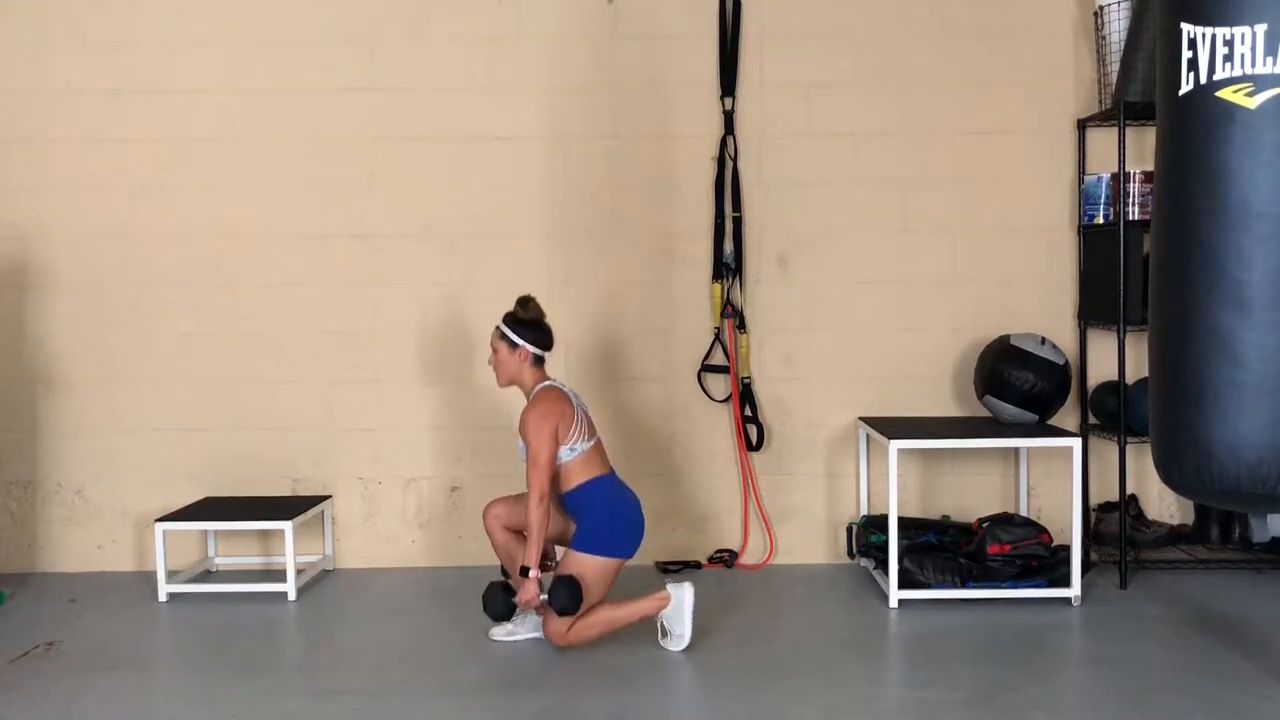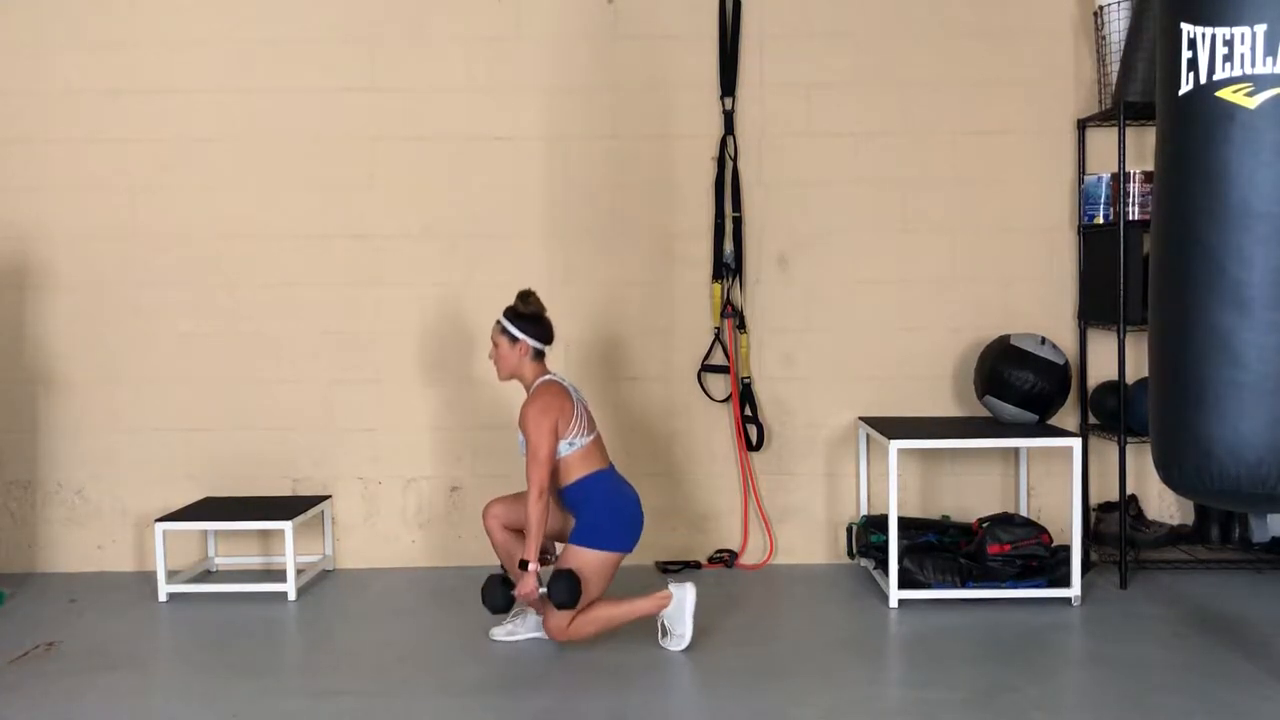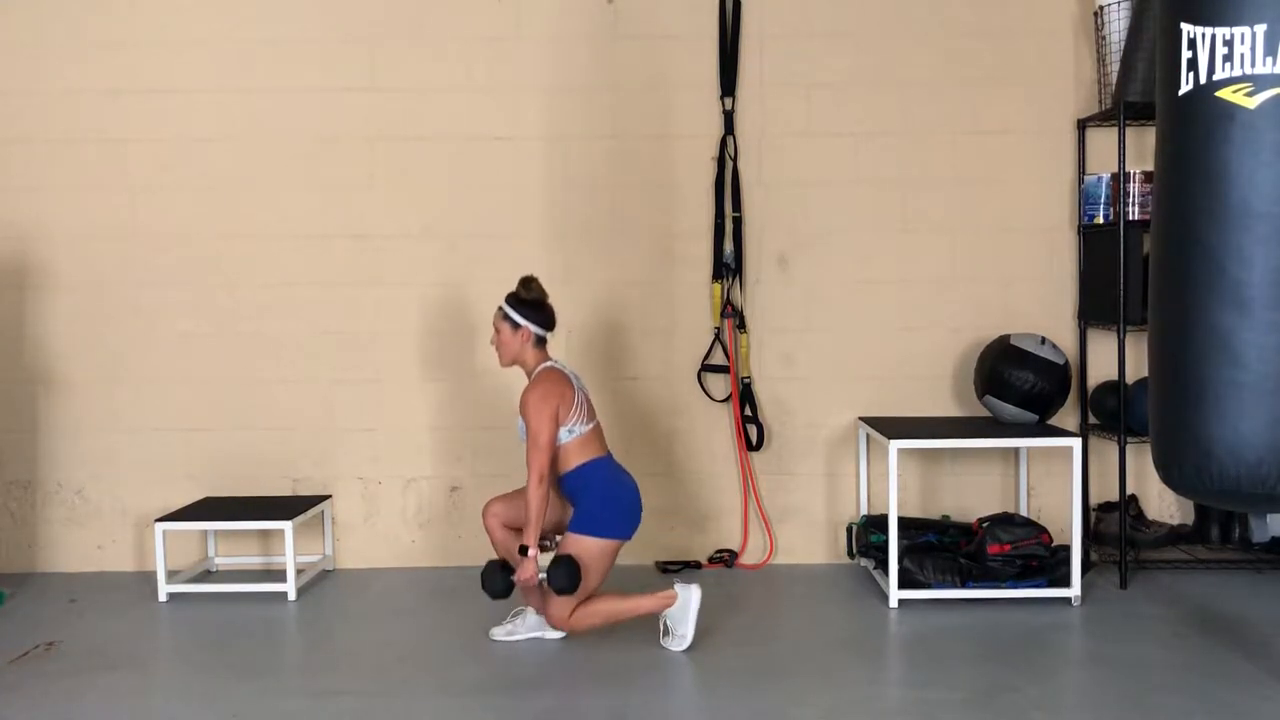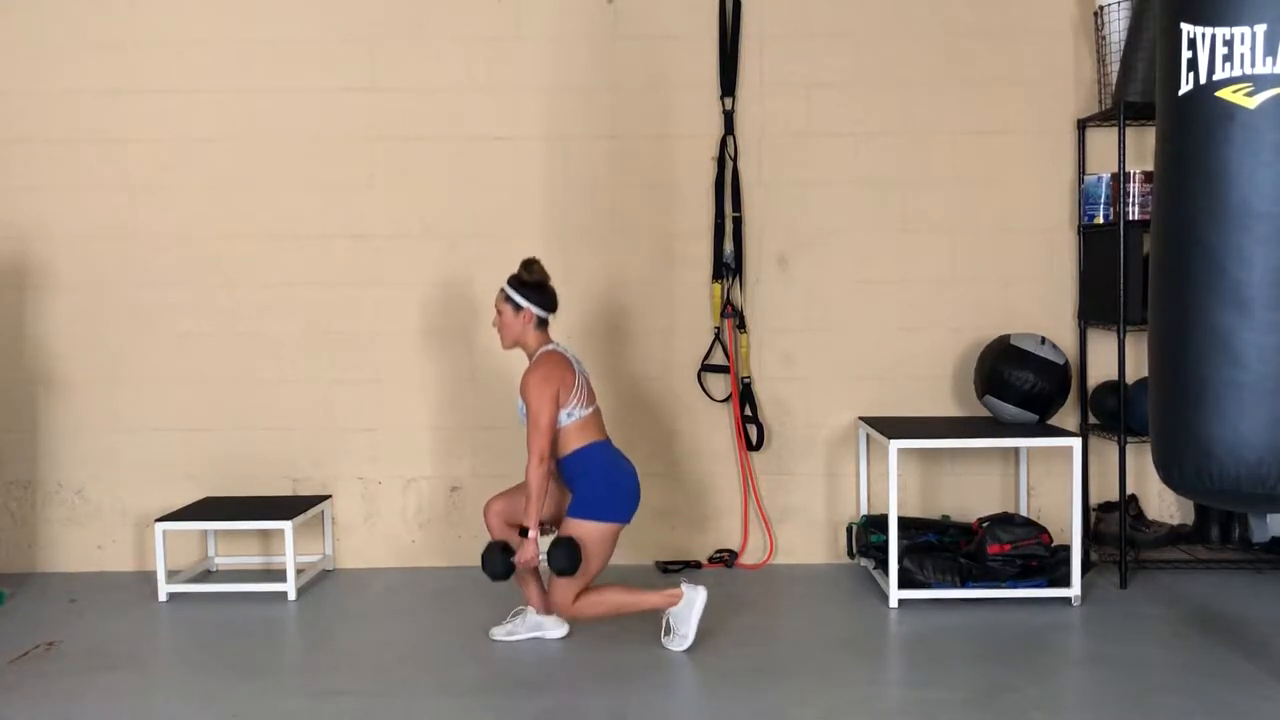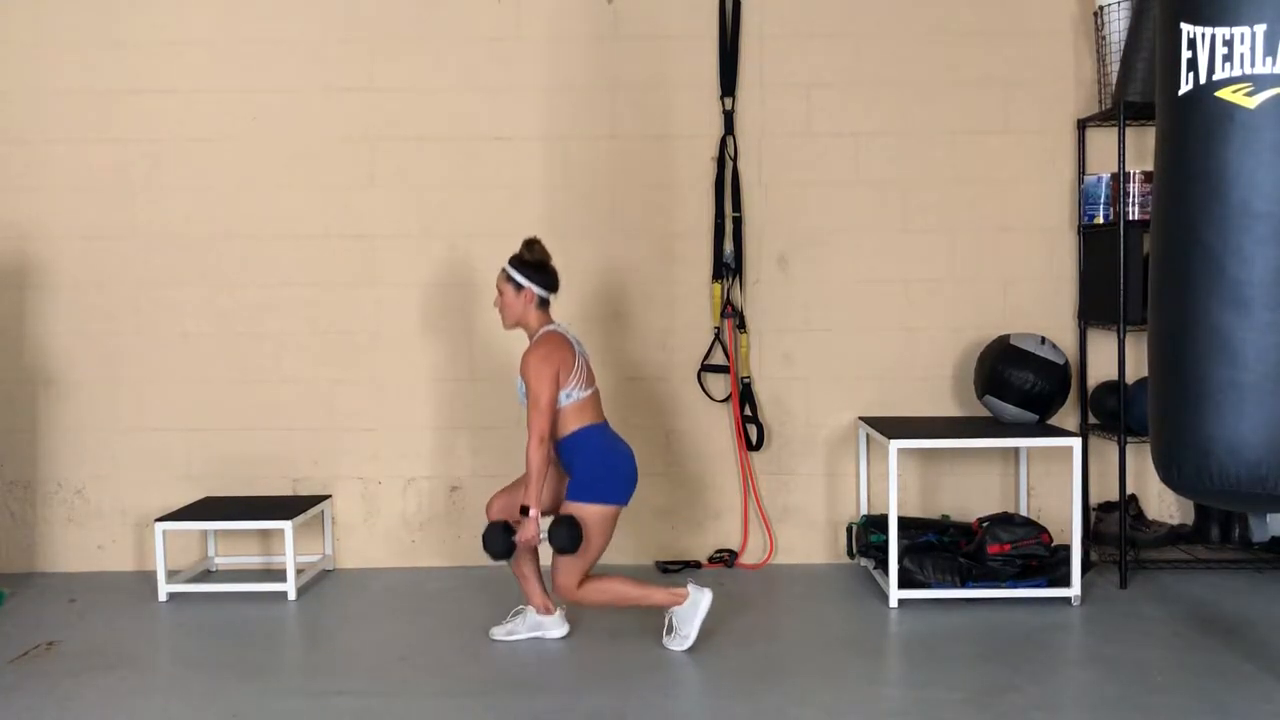
dt=0.1s
person 1, frame 1
left shoulder: (539, 411)
right shoulder: (554, 394)
left elbow: (539, 498)
left wrist: (531, 572)
right wrist: (536, 556)
left hip: (606, 518)
right hip: (596, 508)
left knee: (560, 632)
right knee: (496, 515)
left ankle: (666, 600)
right ankle: (537, 613)
person 1, frame 2
left shoulder: (539, 405)
right shoulder: (555, 388)
left elbow: (538, 492)
left wrist: (529, 567)
right wrist: (537, 547)
left hip: (605, 513)
right hip: (597, 501)
left knee: (561, 627)
right knee: (495, 515)
left ankle: (669, 602)
right ankle: (538, 613)
person 1, frame 3
left shoulder: (539, 392)
right shoulder: (556, 376)
left elbow: (538, 478)
left wrist: (529, 551)
right wrist: (537, 533)
left hip: (603, 502)
right hip: (595, 493)
left knee: (563, 616)
right knee: (495, 514)
left ankle: (673, 600)
right ankle: (538, 612)
person 1, frame 4
left shoulder: (540, 372)
right shoulder: (556, 357)
left elbow: (539, 457)
left wrist: (531, 535)
left hip: (600, 484)
right hip: (592, 475)
left knee: (567, 601)
right knee: (497, 512)
left ankle: (678, 600)
right ankle: (541, 614)
person 1, frame 5
left shoulder: (540, 353)
right shoulder: (557, 339)
left elbow: (539, 437)
left wrist: (531, 512)
left hip: (597, 468)
right hip: (591, 461)
left knee: (571, 586)
right knee: (499, 510)
left ankle: (682, 599)
right ankle: (542, 612)
